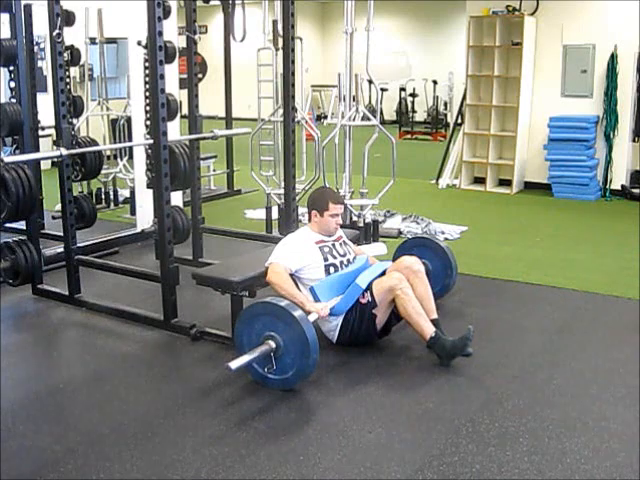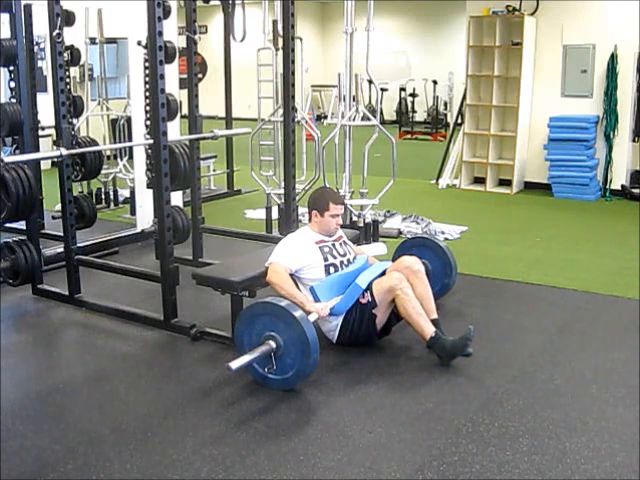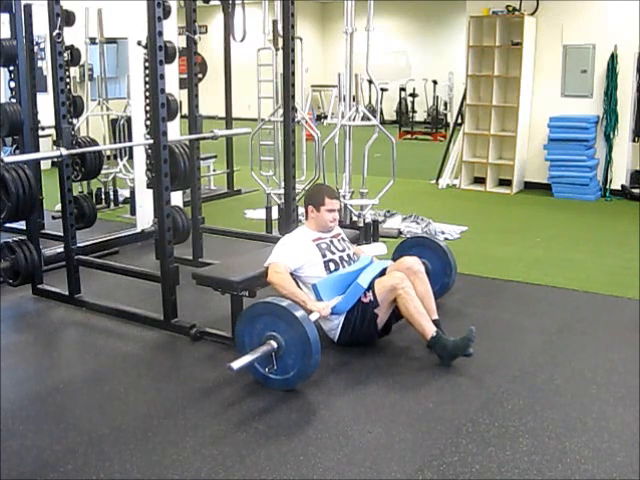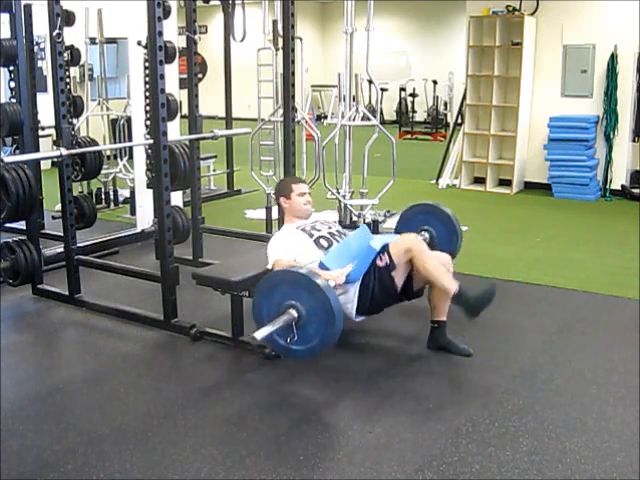
dt=0.5s
person 1, frame 1
left shoulder: (335, 233)
right shoulder: (296, 243)
left elbow: (356, 253)
right elbow: (274, 275)
left wrist: (388, 269)
right wrist: (308, 304)
left hip: (365, 302)
right hip: (344, 321)
left knee: (410, 263)
right knee: (396, 281)
left ankle: (438, 334)
right ankle: (439, 345)
person 1, frame 2
left shoulder: (335, 233)
right shoulder: (296, 244)
left elbow: (356, 253)
right elbow: (274, 275)
left wrist: (387, 269)
right wrist: (308, 305)
left hip: (366, 302)
right hip: (343, 321)
left knee: (410, 264)
right knee: (396, 282)
left ankle: (438, 333)
right ankle: (440, 345)
person 1, frame 3
left shoulder: (333, 231)
right shoulder: (293, 243)
right elbow: (275, 275)
left wrist: (386, 268)
right wrist: (310, 304)
left hip: (366, 298)
right hip: (344, 320)
left knee: (410, 264)
right knee: (397, 282)
left ankle: (438, 333)
right ankle: (440, 345)
person 1, frame 4
left shoulder: (320, 221)
right shoulder: (283, 239)
right elbow: (283, 269)
left wrist: (391, 241)
right wrist: (324, 275)
left hip: (375, 273)
right hip: (355, 290)
left knee: (442, 261)
right knee: (411, 243)
left ankle: (438, 334)
right ankle: (463, 299)
